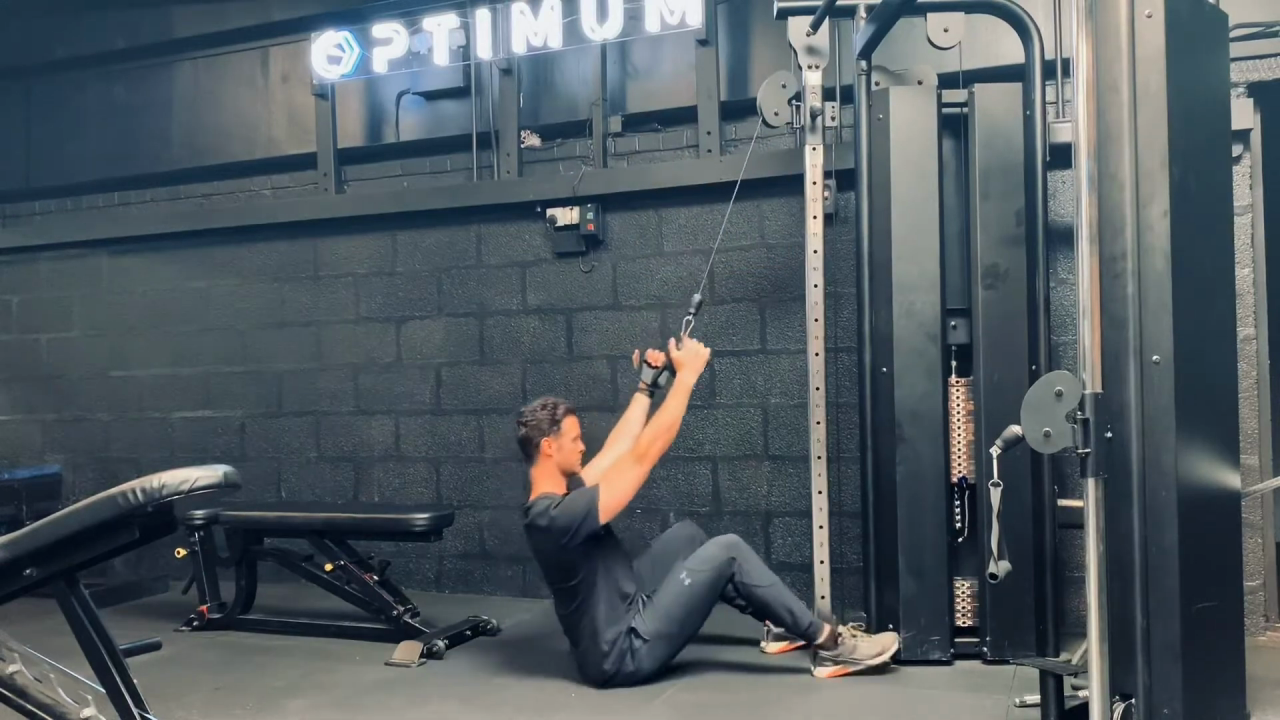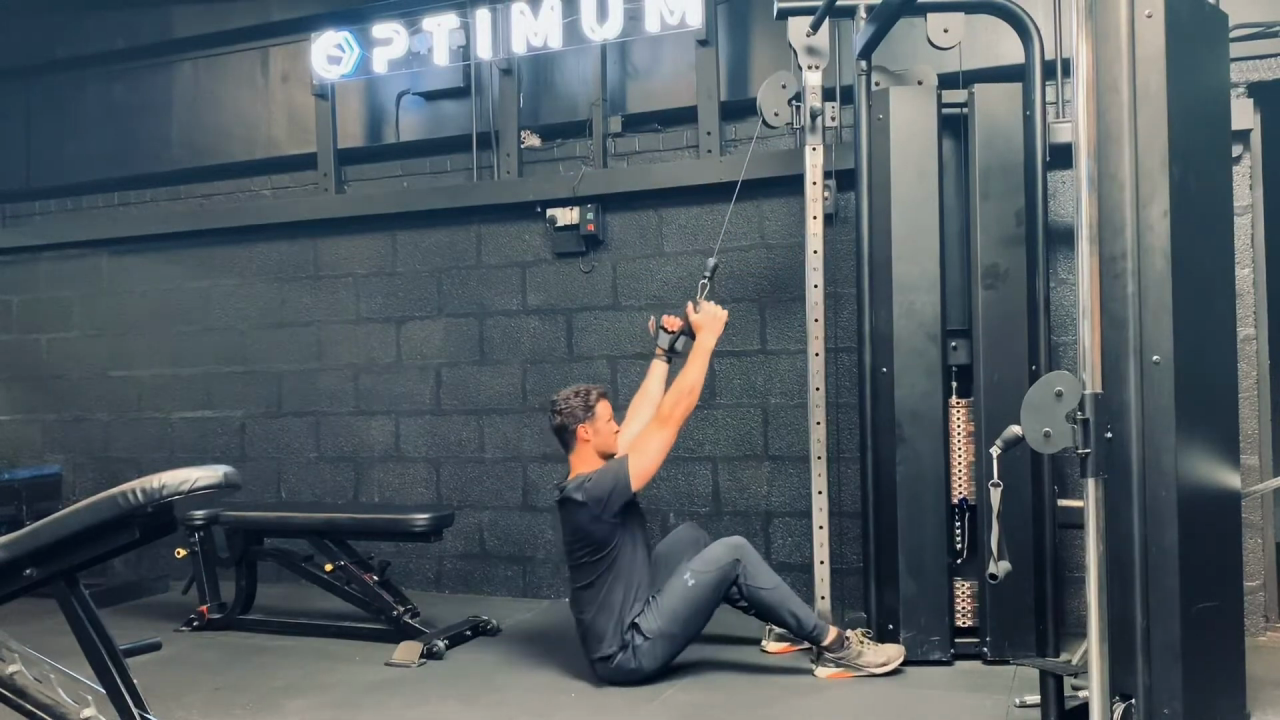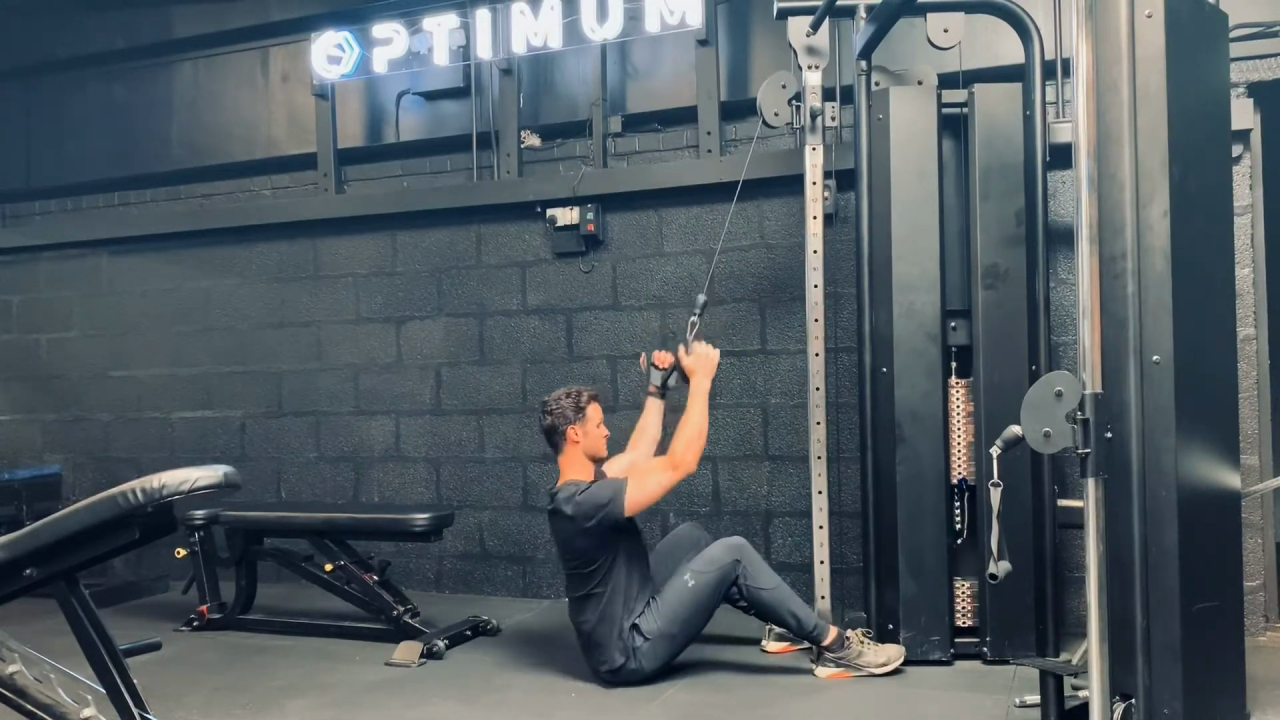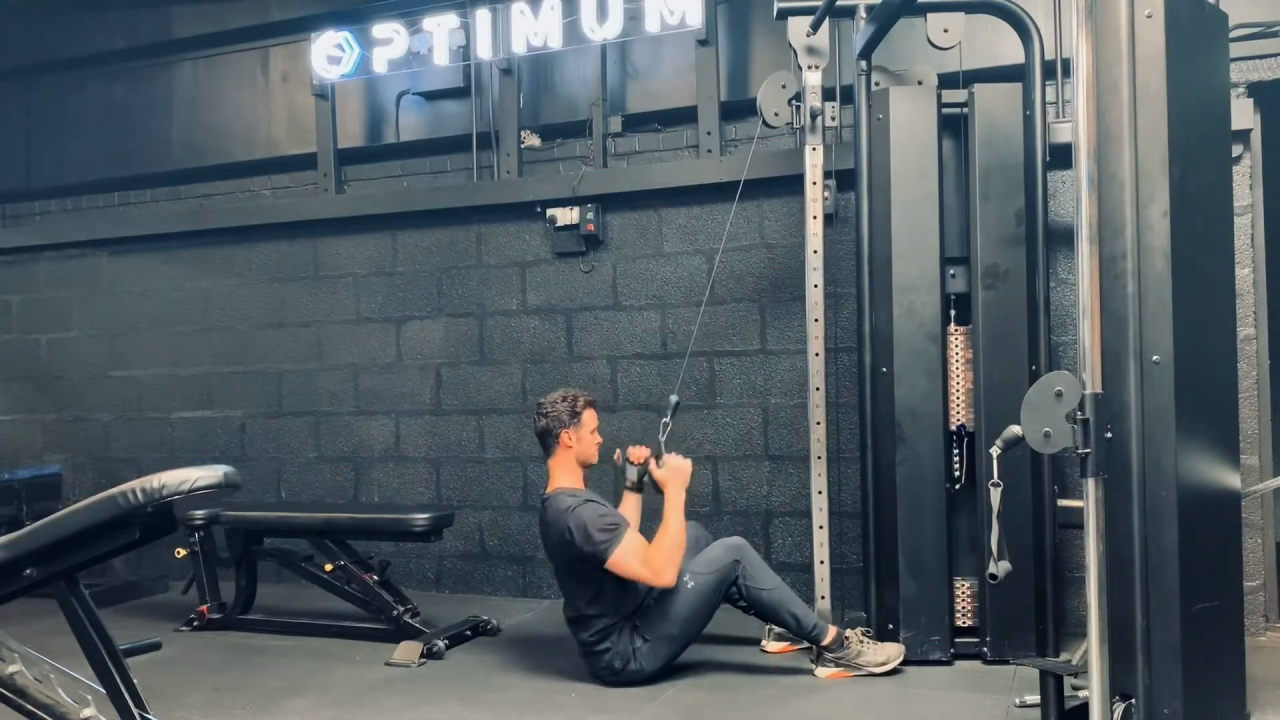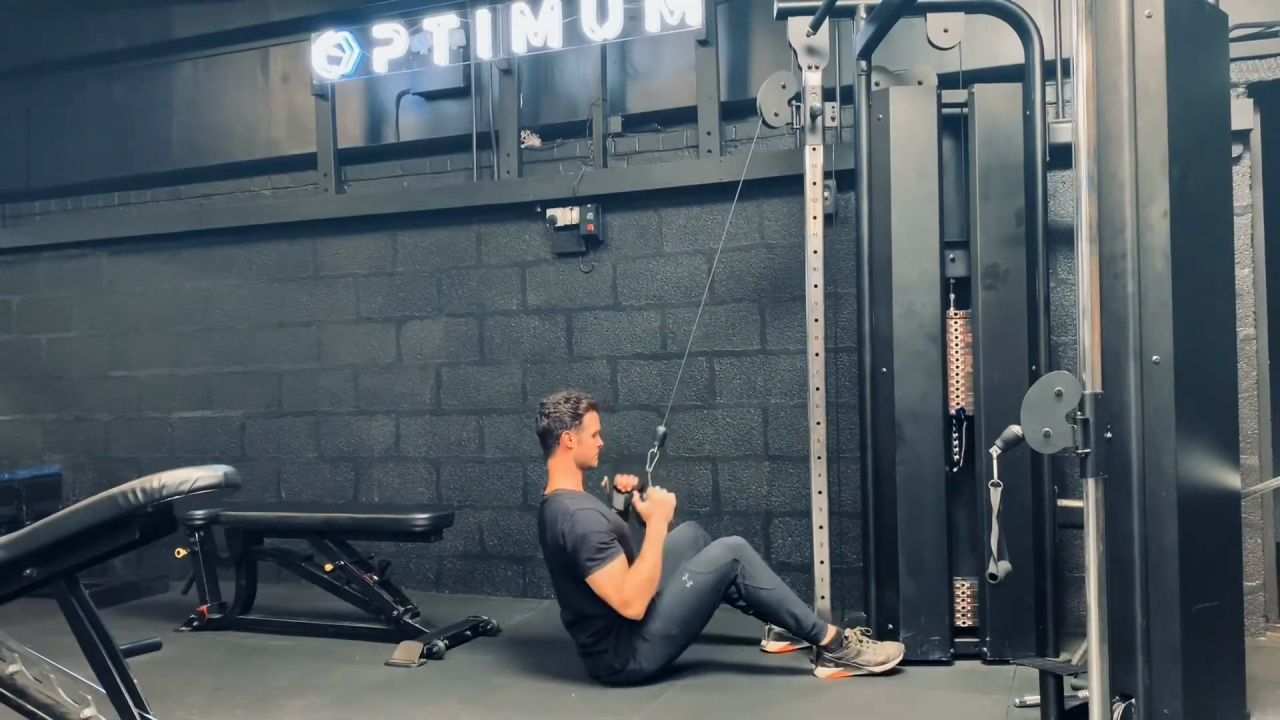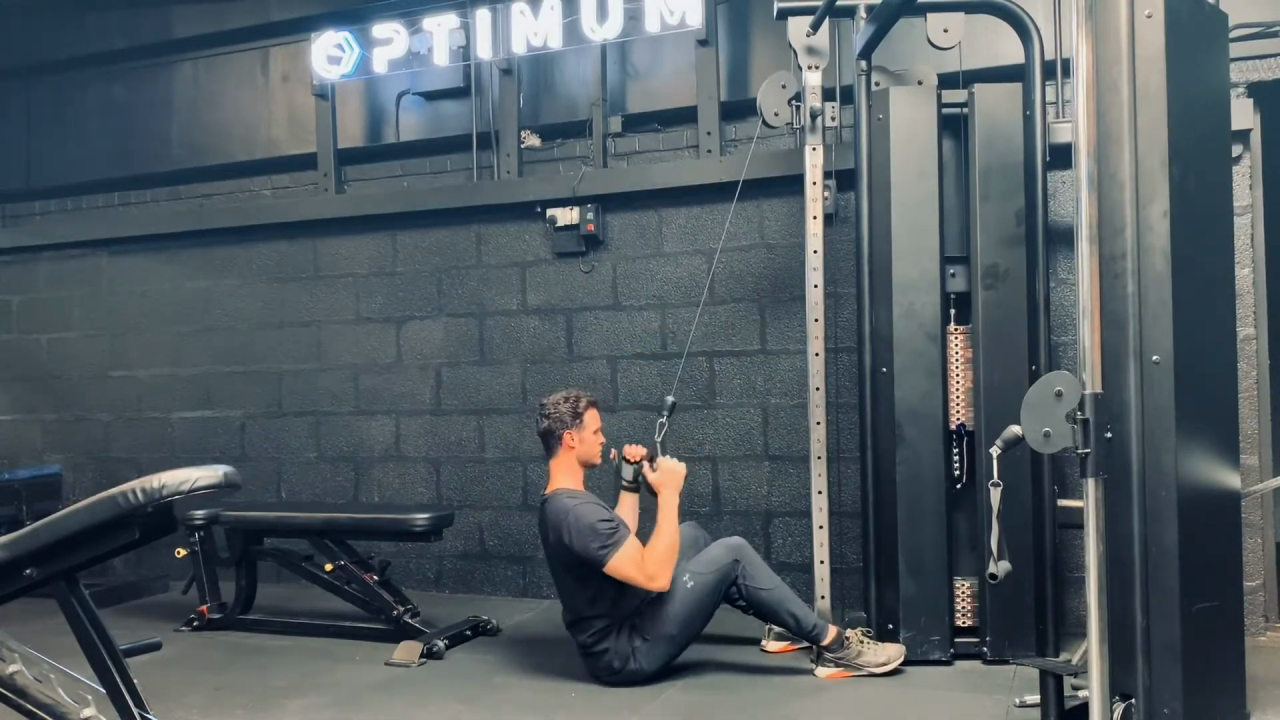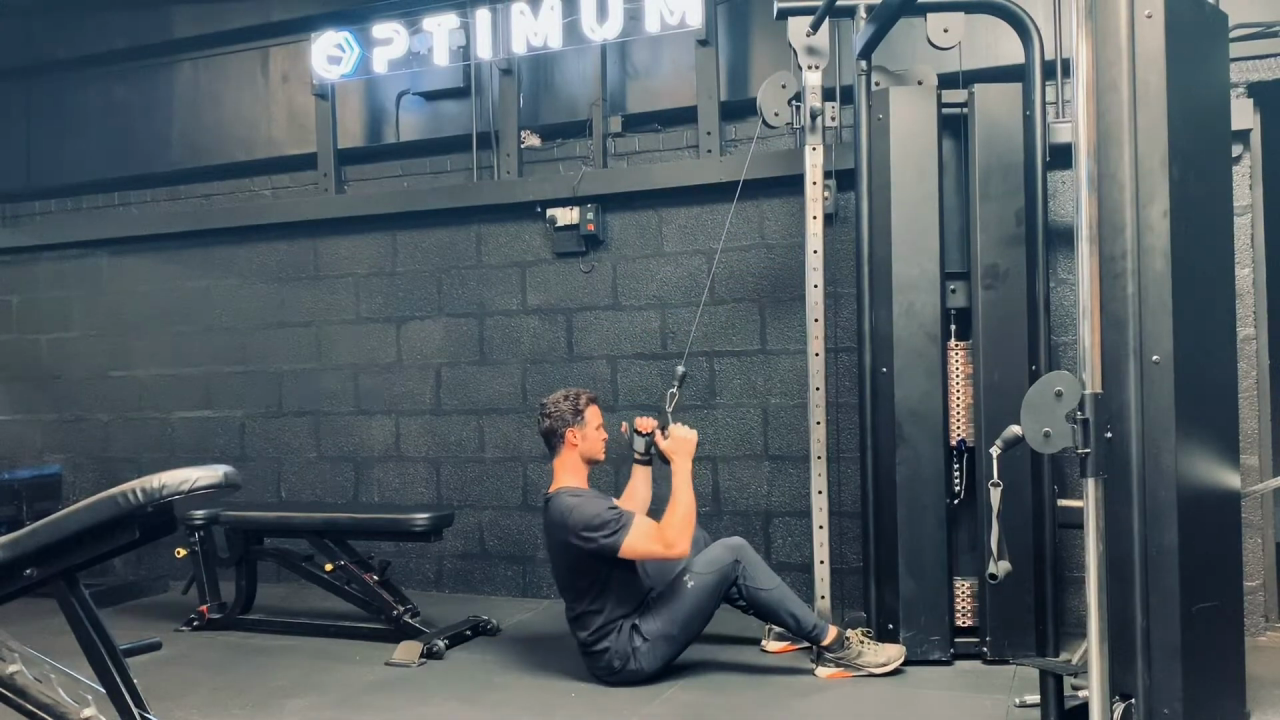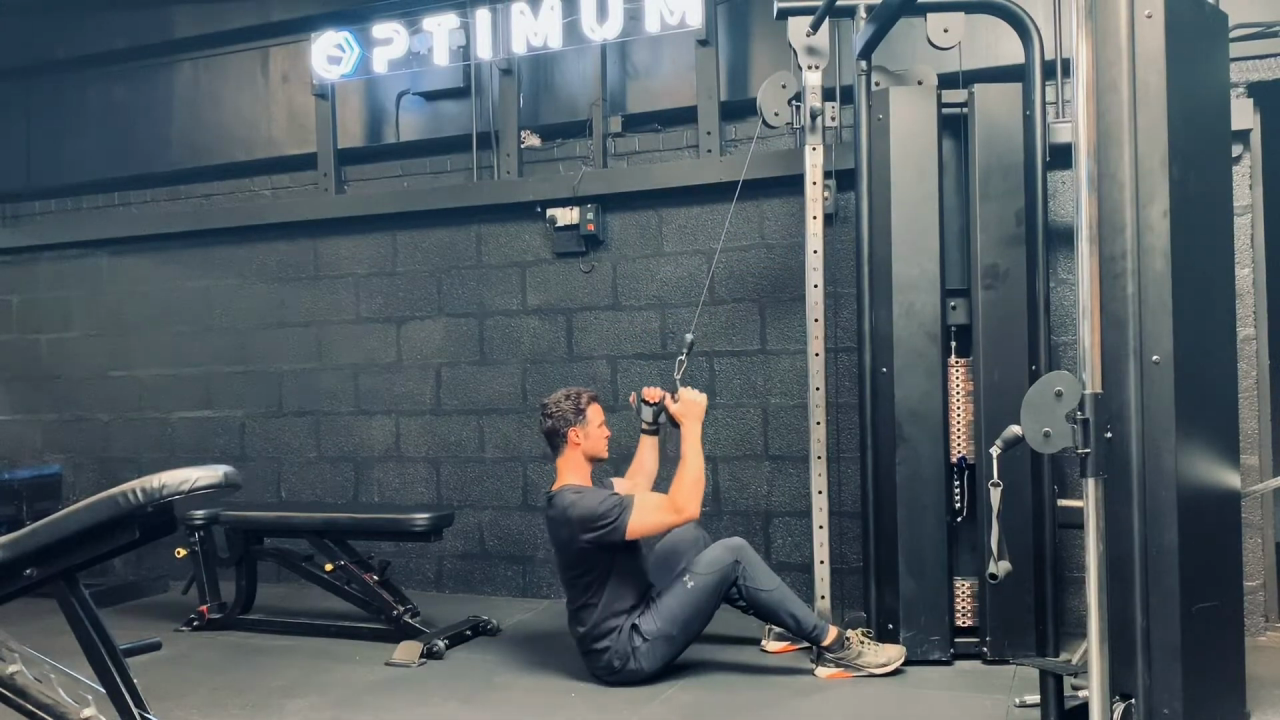
dt=0.4s
person 1, frame 1
left shoulder: (560, 497)
right shoulder: (561, 517)
left elbow: (619, 451)
right elbow: (644, 455)
left wrist: (647, 385)
right wrist: (687, 373)
left hip: (622, 617)
right hip: (624, 655)
left knee: (685, 535)
right knee: (726, 550)
left ankle: (780, 623)
right ankle: (829, 645)
person 1, frame 2
left shoulder: (587, 483)
right shoulder: (596, 492)
left elbow: (642, 417)
right elbow: (670, 417)
left wrist: (663, 351)
right wrist: (706, 336)
left hip: (625, 630)
right hip: (628, 652)
left knee: (690, 538)
right knee: (733, 553)
left ankle: (784, 626)
right ankle: (835, 647)
person 1, frame 3
left shoulder: (581, 488)
right shoulder: (587, 501)
left elbow: (640, 453)
right elbow: (682, 463)
left wrist: (657, 386)
right wrist: (700, 378)
left hip: (623, 628)
right hip: (628, 654)
left knee: (692, 537)
right knee: (732, 552)
left ankle: (782, 625)
right ankle: (833, 647)
person 1, frame 4
left shoulder: (562, 502)
right shoulder: (577, 513)
left elbow: (620, 541)
right elbow: (664, 572)
left wrist: (634, 483)
right wrist: (674, 489)
left hip: (623, 623)
right hip: (626, 653)
left knee: (693, 535)
right knee: (733, 553)
left ankle: (782, 624)
right ankle: (834, 646)
person 1, frame 5
left shoulder: (561, 503)
right shoulder: (576, 517)
right elbow: (633, 603)
right wrist: (656, 522)
left hip: (617, 633)
right hip: (625, 653)
left knee: (691, 535)
right knee: (731, 552)
left ankle: (782, 625)
right ankle: (833, 646)
person 1, frame 6
left shoulder: (561, 503)
right shoulder: (577, 513)
left elbow: (620, 539)
right elbow: (657, 576)
left wrist: (631, 481)
right wrist: (668, 493)
left hip: (621, 624)
right hip: (624, 653)
left knee: (691, 535)
right knee: (732, 553)
left ankle: (783, 625)
right ankle: (835, 646)
person 1, frame 7
left shoulder: (568, 500)
right shoulder: (580, 512)
left elbow: (630, 516)
right elbow: (674, 545)
left wrist: (643, 456)
right wrist: (681, 460)
left hip: (623, 621)
right hip: (625, 652)
left knee: (696, 538)
right knee: (732, 553)
left ankle: (784, 625)
right ankle: (834, 646)
person 1, frame 8
left shoulder: (577, 492)
right shoulder: (582, 507)
left elbow: (637, 484)
right elbow: (684, 507)
left wrist: (651, 423)
right wrist: (691, 424)
left hip: (626, 616)
right hip: (625, 652)
left knee: (691, 538)
right knee: (732, 552)
left ankle: (784, 626)
right ankle: (834, 646)
